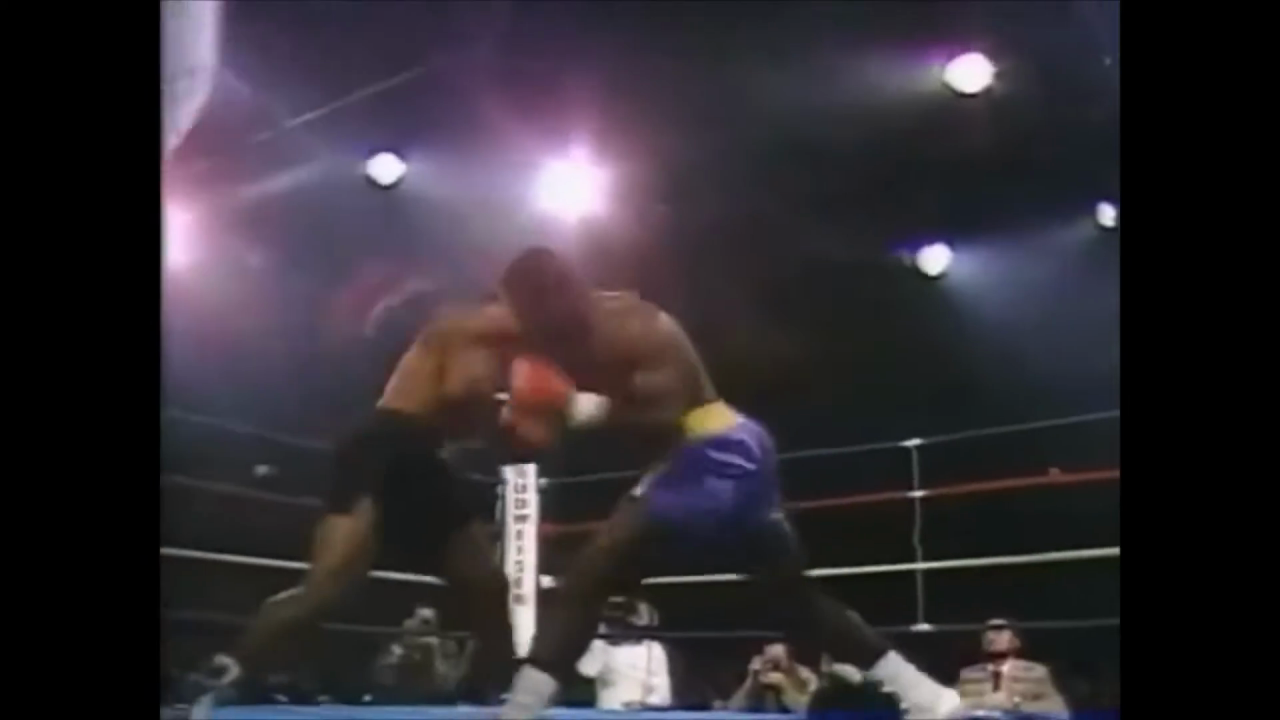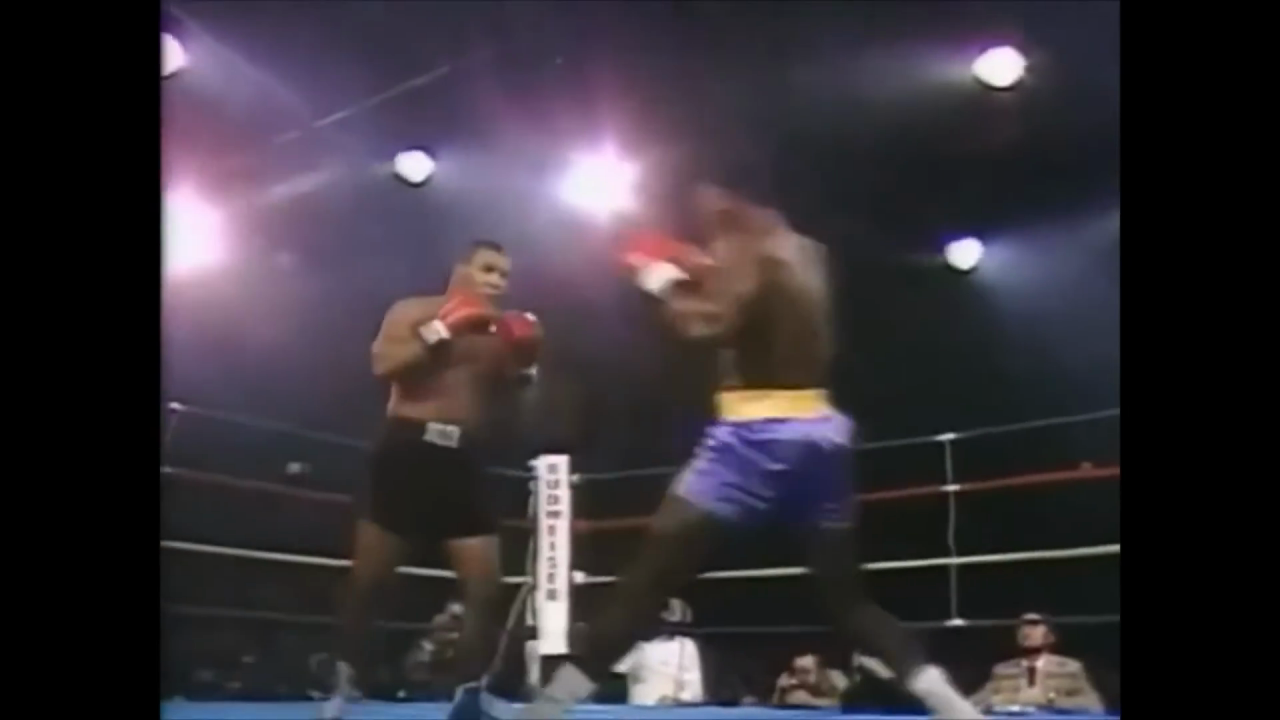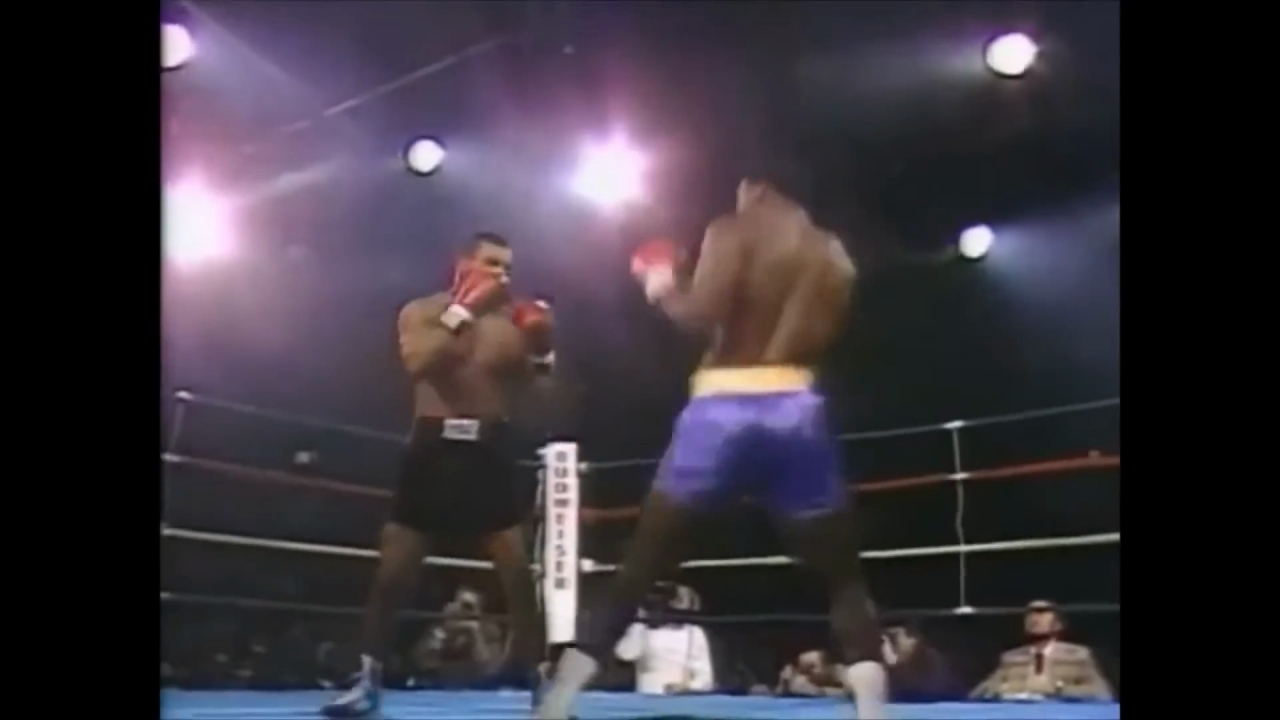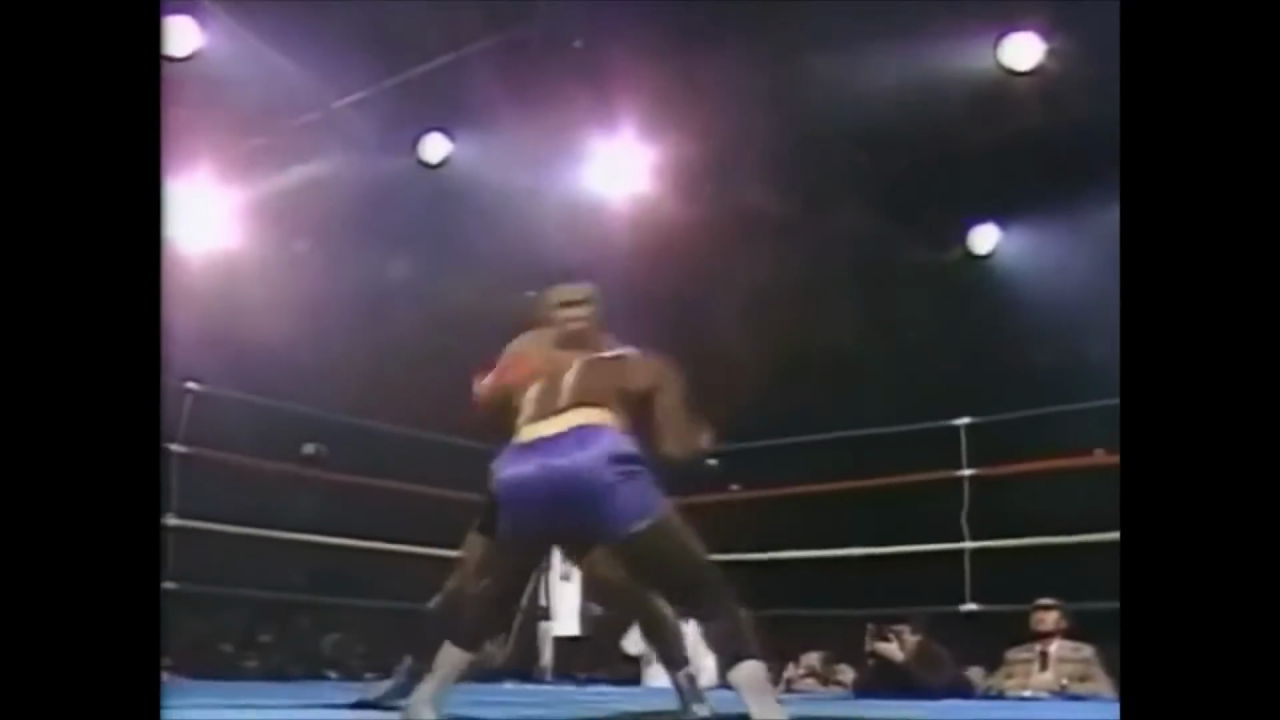
dt=0.5s
person 1, frame 1
left shoulder: (629, 325)
right shoulder: (576, 330)
left elbow: (666, 418)
left wrist: (581, 407)
left hip: (716, 454)
right hip: (719, 453)
left knee: (589, 577)
right knee: (800, 598)
person 1, frame 2
left shoulder: (744, 244)
right shoulder: (804, 253)
left elbow: (713, 323)
left wrist: (664, 281)
right wrist: (703, 272)
left hip: (761, 435)
right hip: (823, 431)
left knee: (647, 577)
right knee: (849, 601)
person 1, frame 3
left shoulder: (736, 232)
right shoulder: (836, 260)
left elbow: (699, 313)
left wrist: (658, 282)
left hip: (719, 411)
right hip: (795, 414)
left knee: (637, 577)
right knee: (845, 583)
person 1, frame 4
left shoulder: (537, 354)
right shoulder: (650, 369)
right elbow: (679, 446)
right wrist: (699, 435)
left hip: (523, 469)
right hip: (595, 456)
left knee: (498, 588)
right knee: (709, 597)
person 2, frame 1
left shoulder: (479, 351)
right shoulder: (462, 330)
left hip: (420, 464)
right hip: (387, 450)
left knee: (488, 589)
right knee: (325, 587)
right ankle: (215, 680)
person 2, frame 2
left shoulder: (503, 334)
right shoulder: (411, 312)
right elbow: (384, 364)
left wrist: (524, 359)
right wrist: (443, 327)
left hip: (460, 462)
right hip: (409, 452)
left knee: (486, 591)
right knee: (366, 580)
person 2, frame 3
left shoulder: (514, 322)
right shoulder: (421, 313)
right elbow: (418, 363)
left wrist: (542, 347)
right wrist: (463, 310)
left hip: (490, 454)
right hip: (434, 451)
left knee: (517, 578)
right knee: (393, 575)
person 2, frame 4
left shoulder: (607, 355)
right elbow: (485, 399)
left knee: (626, 591)
right knee: (460, 588)
left ankle: (686, 686)
right ankle: (407, 678)
